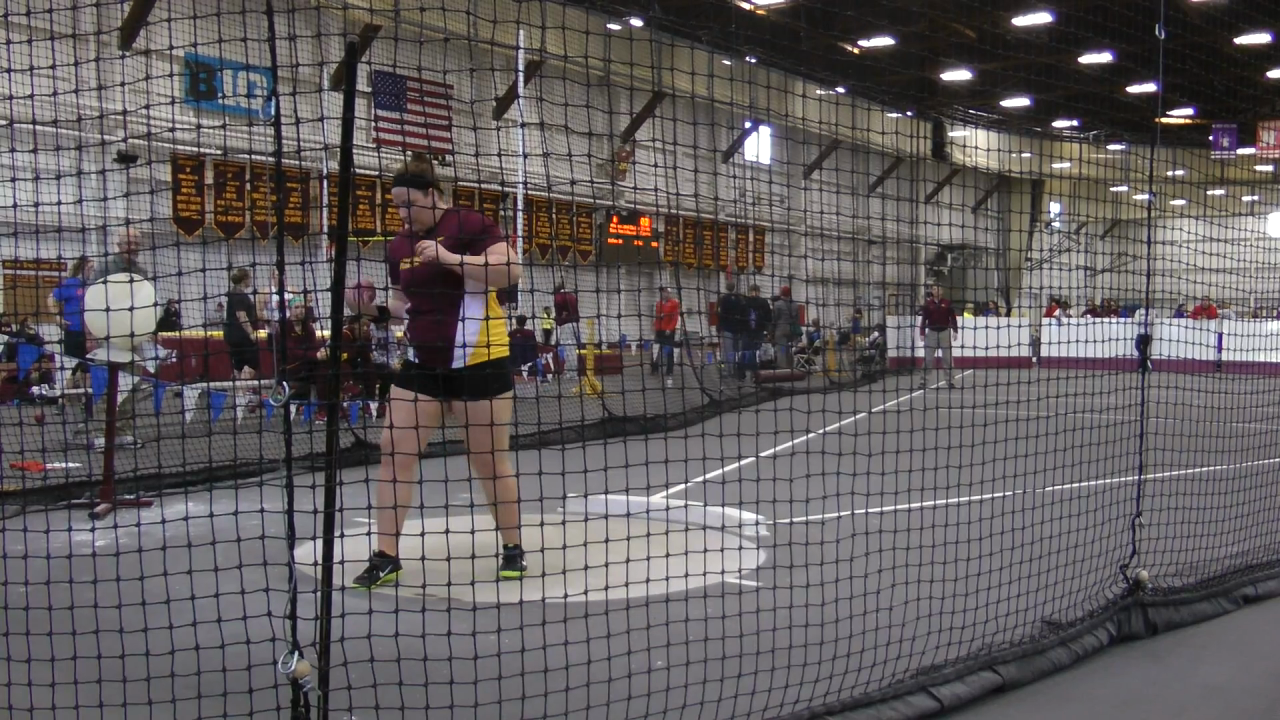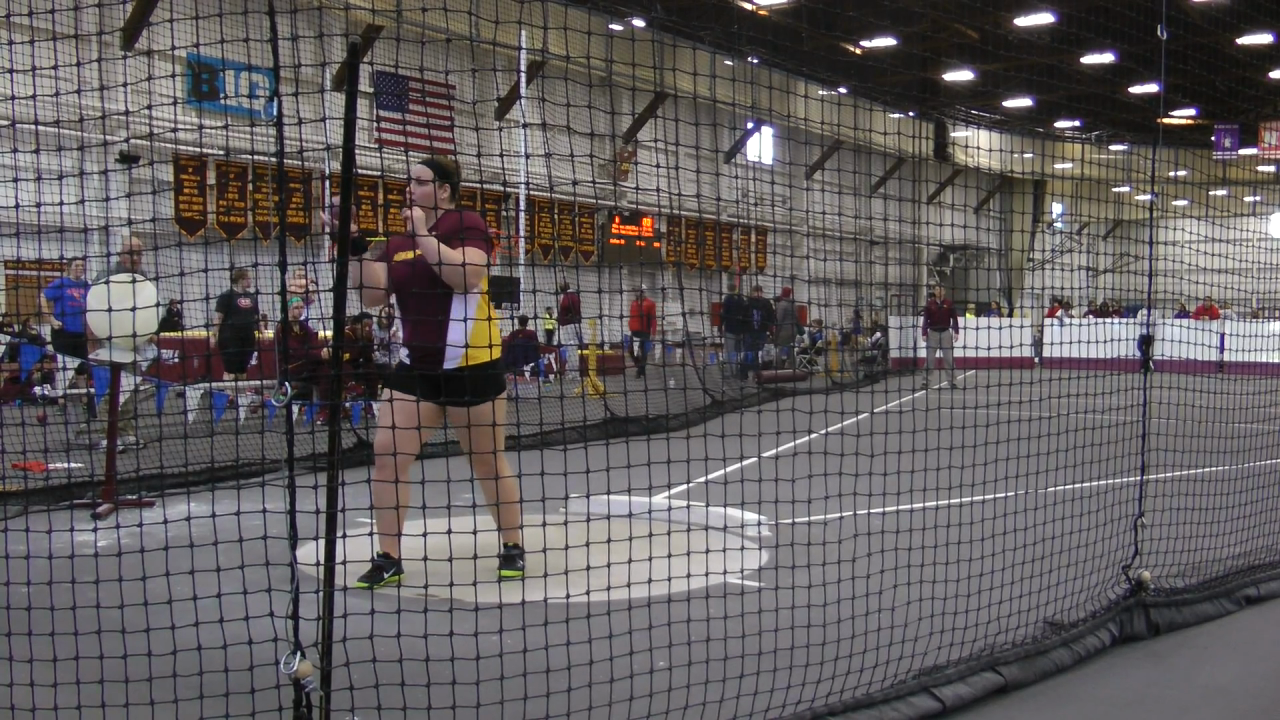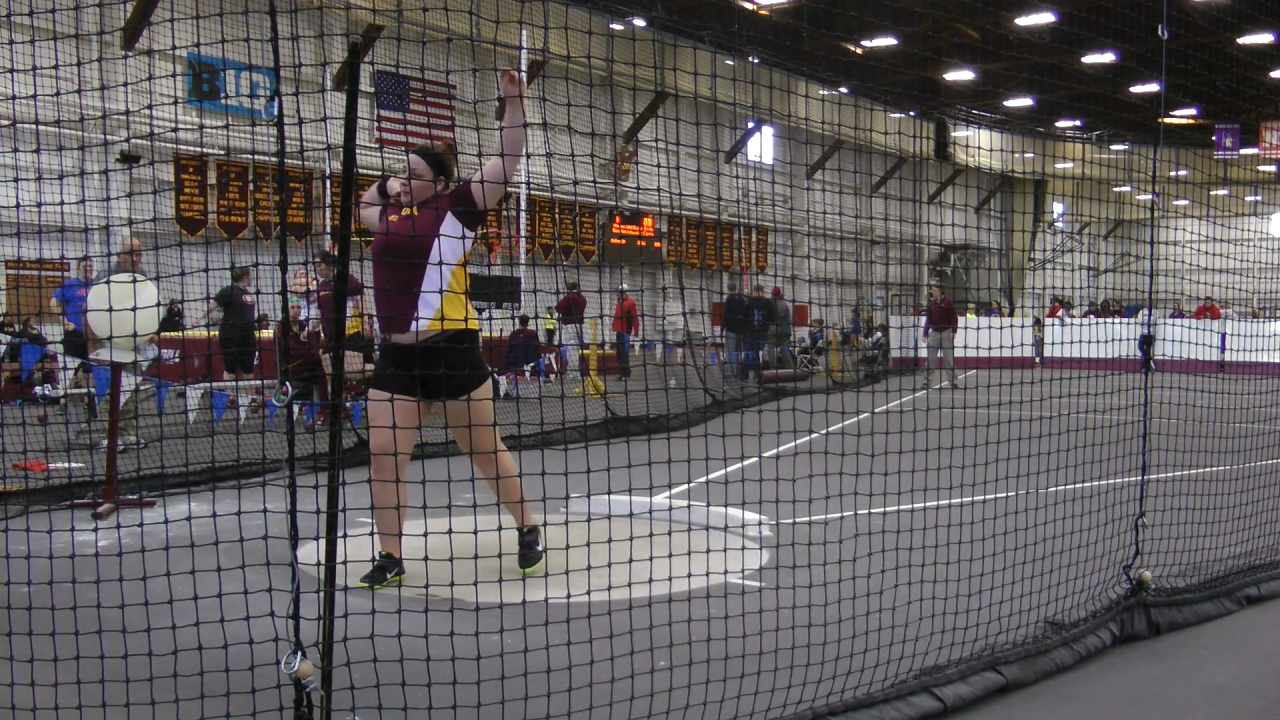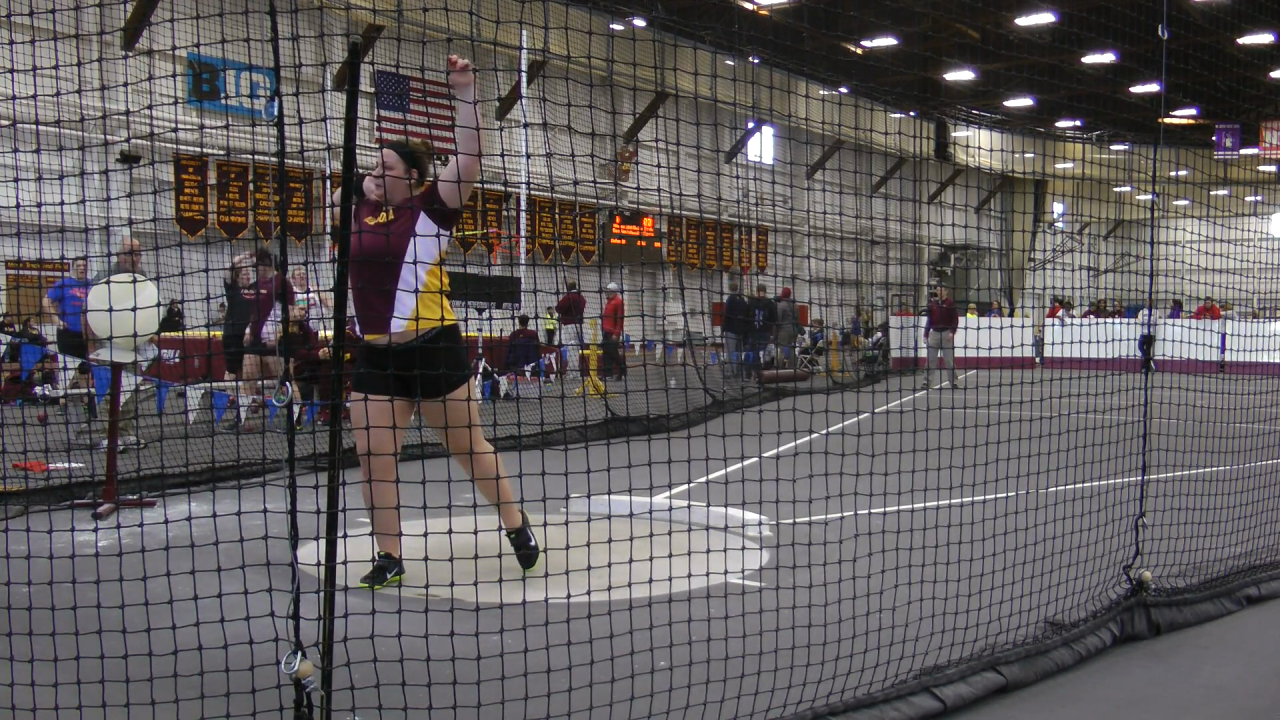
dt=1s
person 1, frame 1
left shoulder: (470, 224)
right shoulder: (399, 245)
left elbow: (509, 271)
left wrist: (450, 258)
left hip: (478, 361)
right hip: (423, 363)
left knee: (490, 460)
right knee: (393, 451)
left ankle: (513, 546)
right ankle: (386, 555)
person 1, frame 2
left shoulder: (466, 223)
right shoulder: (398, 241)
left elbow: (466, 276)
right elbow: (372, 294)
left wrist: (425, 234)
right wrist: (354, 244)
left hip: (470, 363)
right hip: (415, 365)
left knee: (488, 460)
right knee: (387, 454)
left ankle: (512, 547)
right ankle: (389, 558)
person 1, frame 3
left shoulder: (458, 205)
right shoulder: (390, 210)
left elbow: (507, 164)
right elbow: (366, 203)
left wrist: (513, 103)
right wrist: (388, 188)
left hip: (451, 351)
right hip: (396, 357)
left knee: (486, 453)
right knee: (383, 456)
left ankle: (528, 531)
right ankle: (389, 557)
person 1, frame 4
left shoulder: (431, 205)
right shoulder: (365, 209)
left elbow: (470, 157)
left wrist: (464, 92)
right wrist: (358, 189)
left hip: (433, 348)
right hip: (375, 356)
left knee: (471, 449)
right knee: (374, 462)
left ankle: (517, 525)
right ankle: (389, 557)
